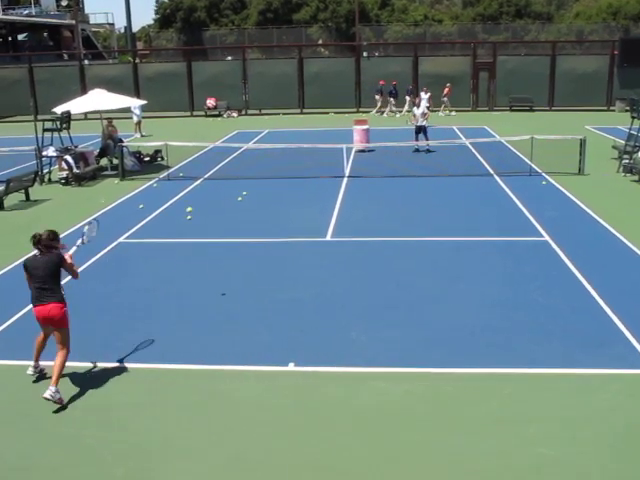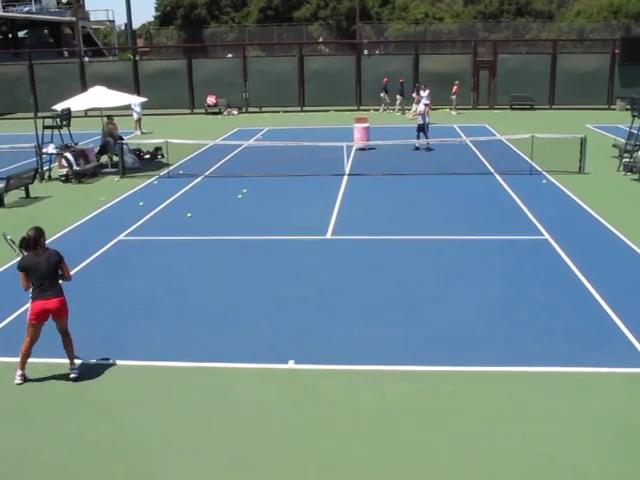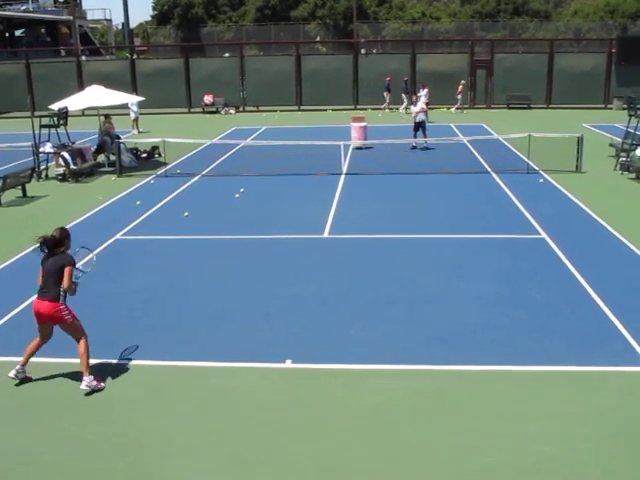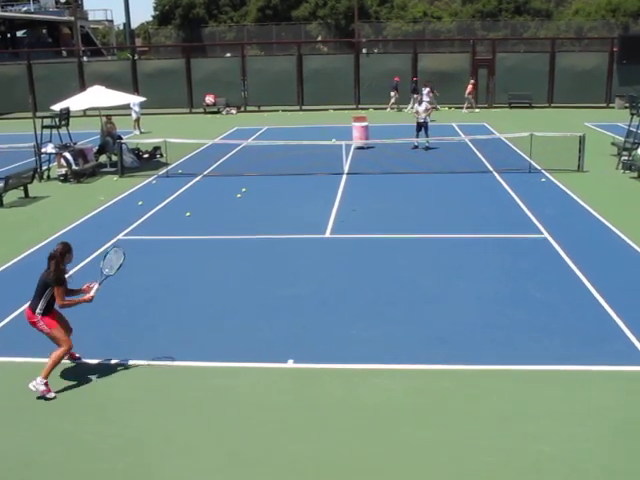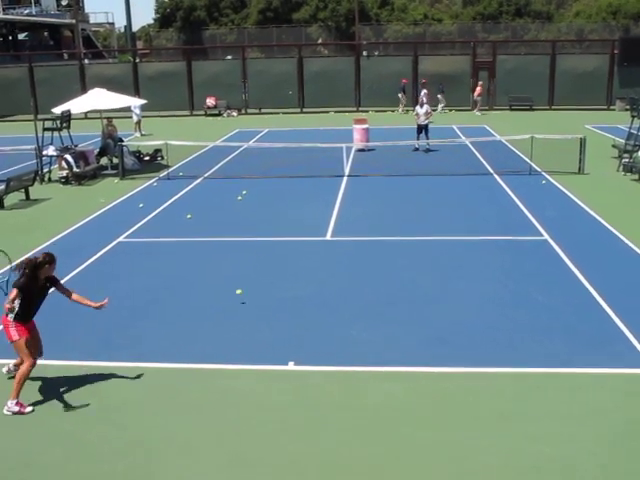
dt=0.4s
person 1, frame 1
left shoulder: (28, 262)
right shoulder: (55, 256)
left elbow: (31, 286)
right elbow: (75, 275)
right wrist: (69, 261)
left hip: (39, 309)
right hip: (56, 307)
left knee: (45, 333)
right knee: (63, 349)
left ankle: (35, 367)
right ankle: (53, 389)
person 1, frame 2
left shoulder: (23, 261)
right shoulder: (54, 253)
left elbow: (26, 287)
right elbow: (68, 277)
left hip: (38, 304)
right hip: (58, 301)
left knee: (31, 339)
right knee: (64, 331)
left ankle: (20, 374)
right ankle: (73, 367)
person 1, frame 3
left shoulder: (46, 257)
right shoulder: (68, 259)
left elbow: (41, 282)
right elbow: (66, 286)
right wrist: (73, 289)
left hip: (39, 304)
right hip: (55, 306)
left knee: (43, 337)
right knee: (81, 337)
left ankle: (19, 369)
right ankle: (87, 379)
person 1, frame 4
left shoulder: (55, 269)
right shoulder: (57, 276)
left elbow: (63, 292)
right elbow: (61, 302)
left wrist: (82, 290)
right wrist: (82, 300)
left hip: (45, 310)
right hip: (38, 315)
left knee: (67, 331)
right knee: (66, 345)
left ankle: (68, 355)
right ankle: (40, 382)
person 1, frame 5
left shoulder: (50, 280)
right shoulder: (24, 281)
left elbow: (70, 294)
left wrist: (93, 304)
left hip: (27, 321)
right hip: (13, 323)
left knee: (36, 353)
right knee: (30, 361)
